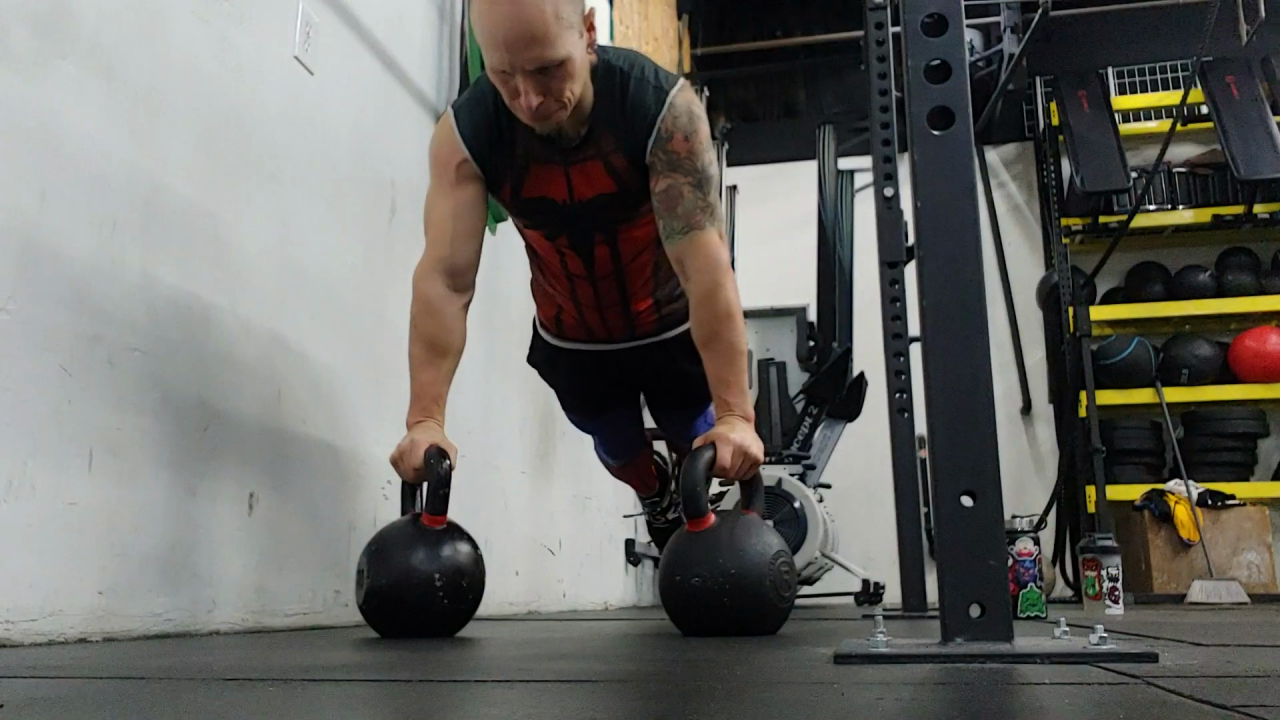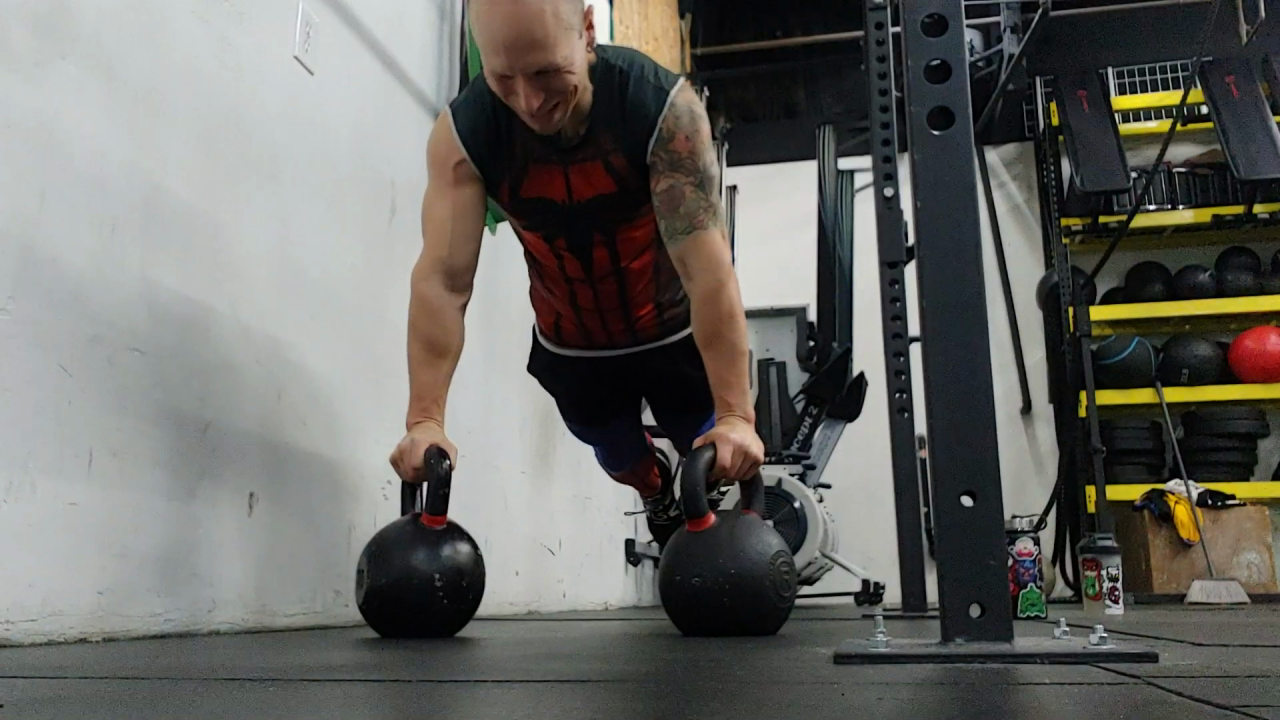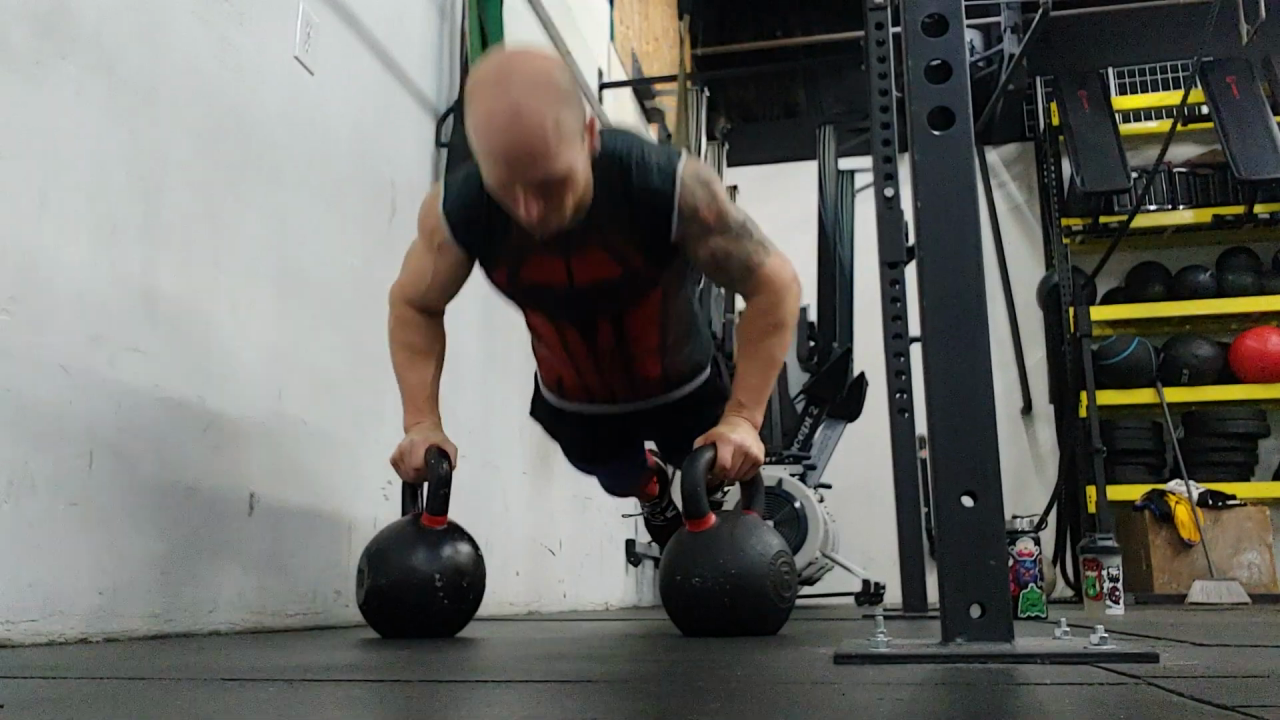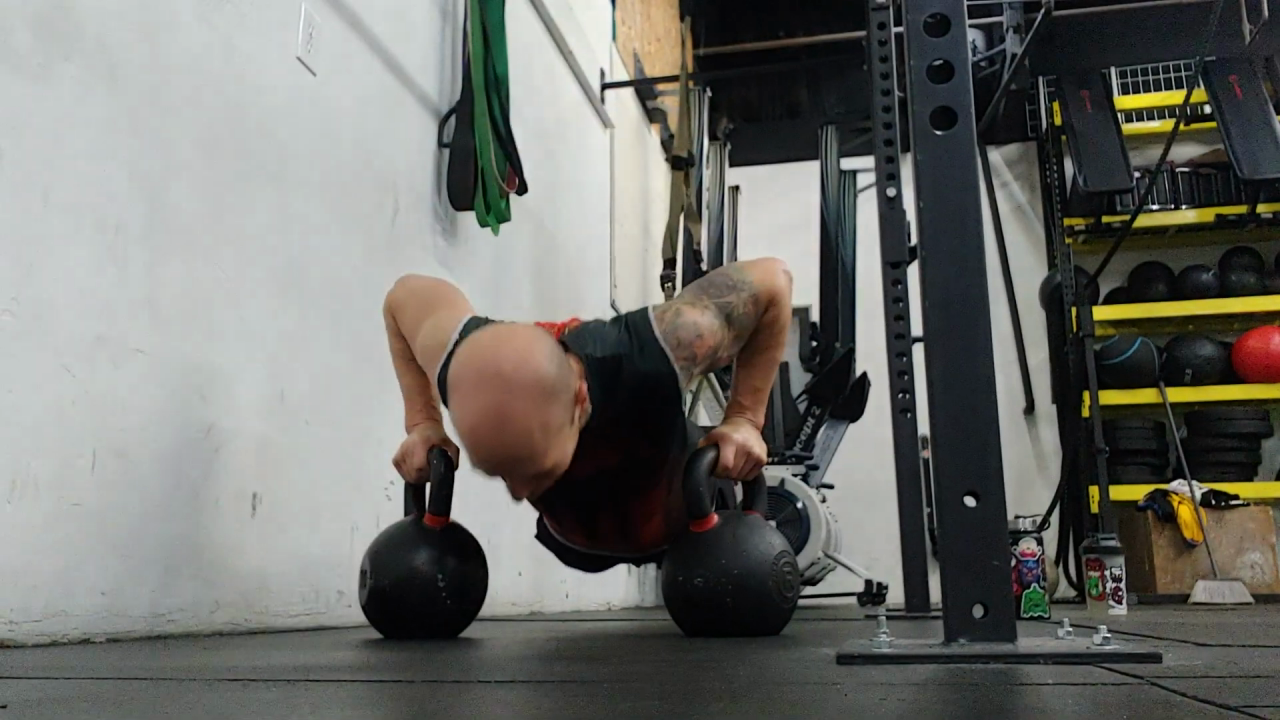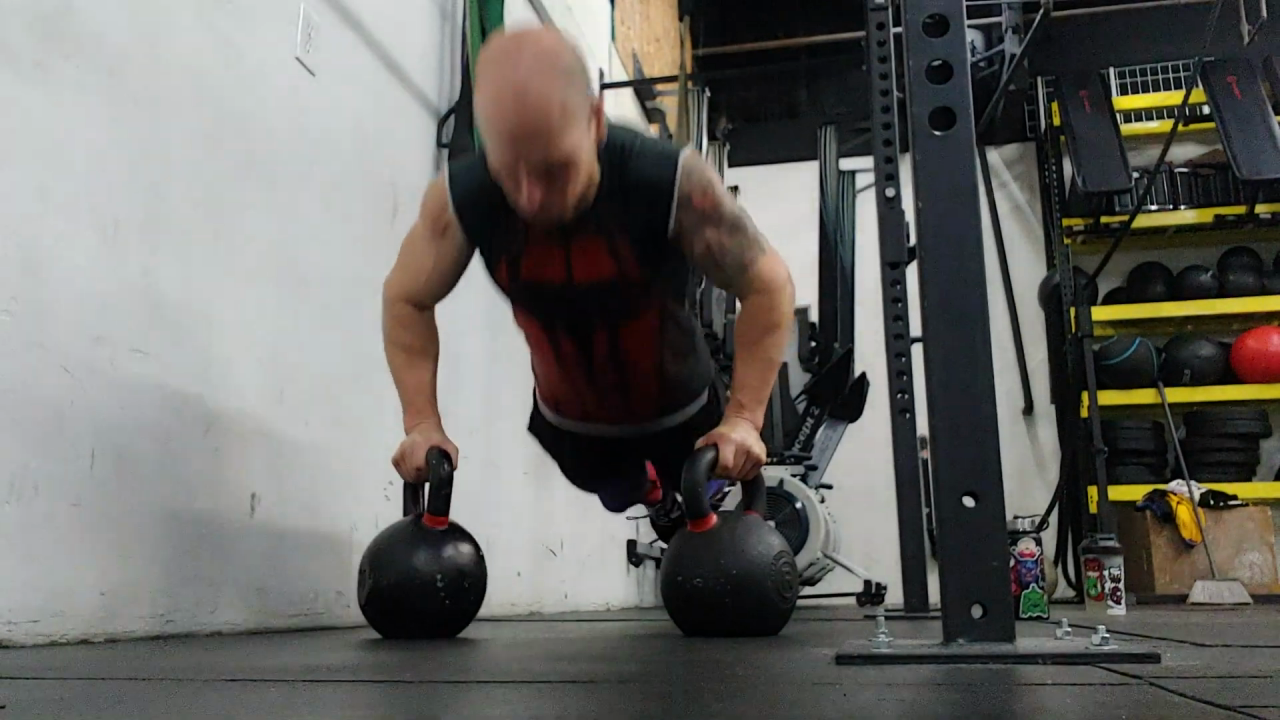
dt=0.5s
person 1, frame 1
left shoulder: (663, 107)
right shoulder: (466, 133)
left elbow: (704, 267)
right elbow: (445, 279)
left wrist: (736, 415)
right wrist: (425, 419)
left hip: (671, 327)
right hip: (571, 341)
left knee: (701, 450)
right knee: (618, 450)
right ankle: (657, 501)
person 1, frame 2
left shoulder: (663, 106)
right shoulder: (463, 132)
left elbow: (707, 270)
right elbow: (442, 281)
left wrist: (737, 415)
right wrist: (425, 420)
left hip: (674, 335)
right hip: (571, 350)
left knee: (712, 459)
right knee: (621, 461)
right ankle: (659, 497)
person 1, frame 3
left shoulder: (670, 186)
right shoulder: (457, 211)
left elbow: (773, 285)
right elbow: (413, 304)
left wrist: (743, 418)
right wrist: (422, 423)
left hip: (679, 388)
right hip: (571, 403)
left knee: (714, 480)
right knee: (621, 483)
right ankle: (655, 498)
person 1, frame 4
left shoulder: (658, 356)
right shoulder: (456, 365)
left elbow: (771, 280)
right elbow: (402, 295)
left wrist: (745, 418)
right wrist: (422, 423)
person 1, frame 5
left shoulder: (671, 182)
right shoulder: (460, 196)
left elbow: (767, 287)
right elbow: (407, 300)
left wrist: (746, 418)
right wrist: (422, 426)
left hip: (680, 413)
right hip: (568, 420)
right knee: (619, 495)
right ankle: (650, 494)
